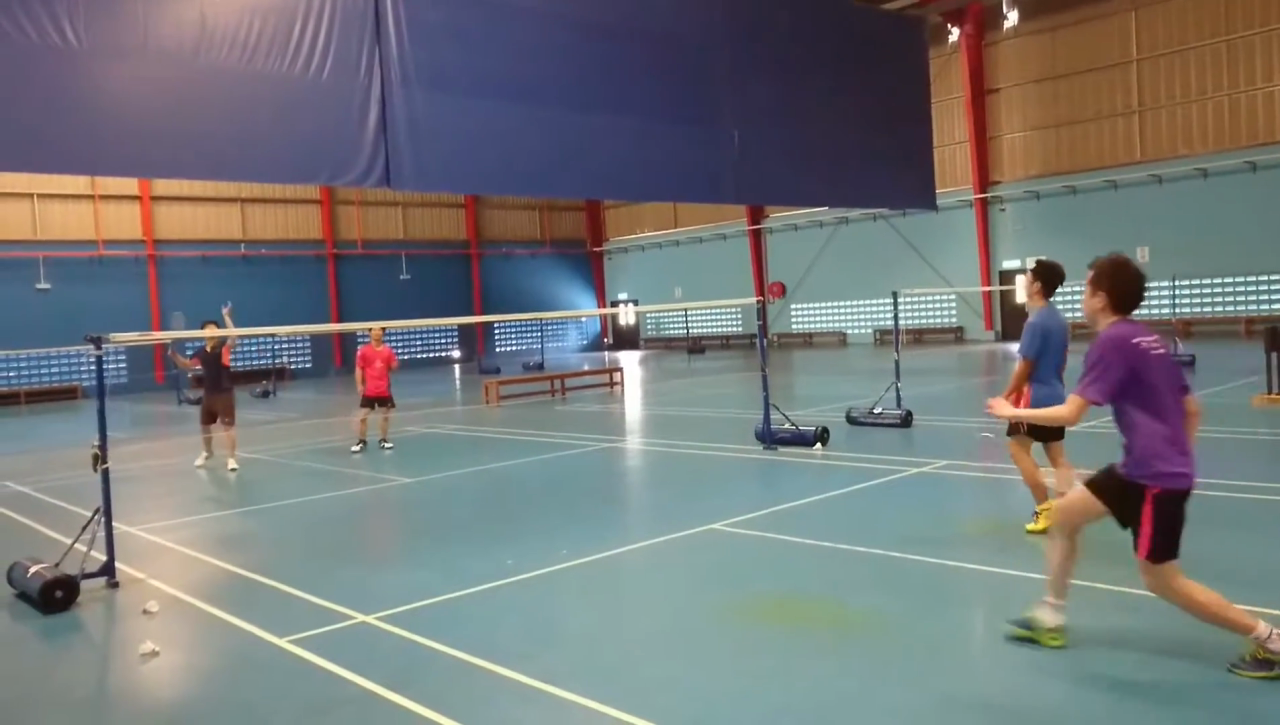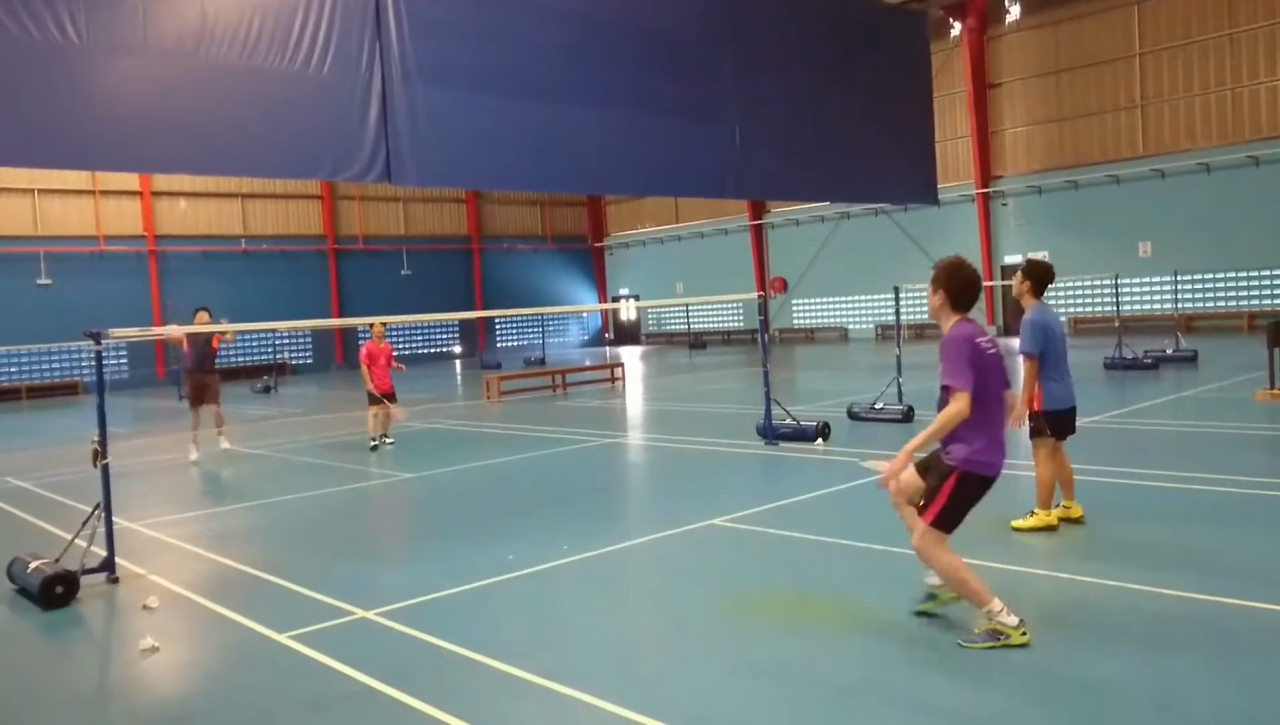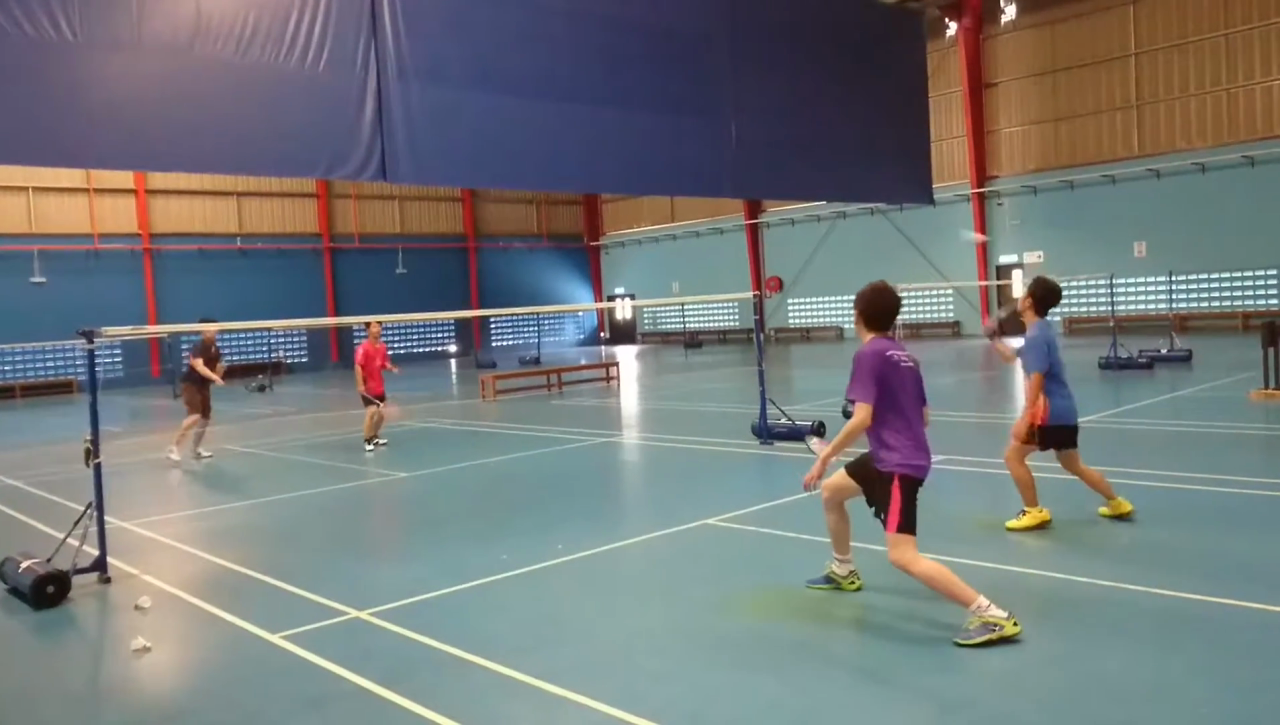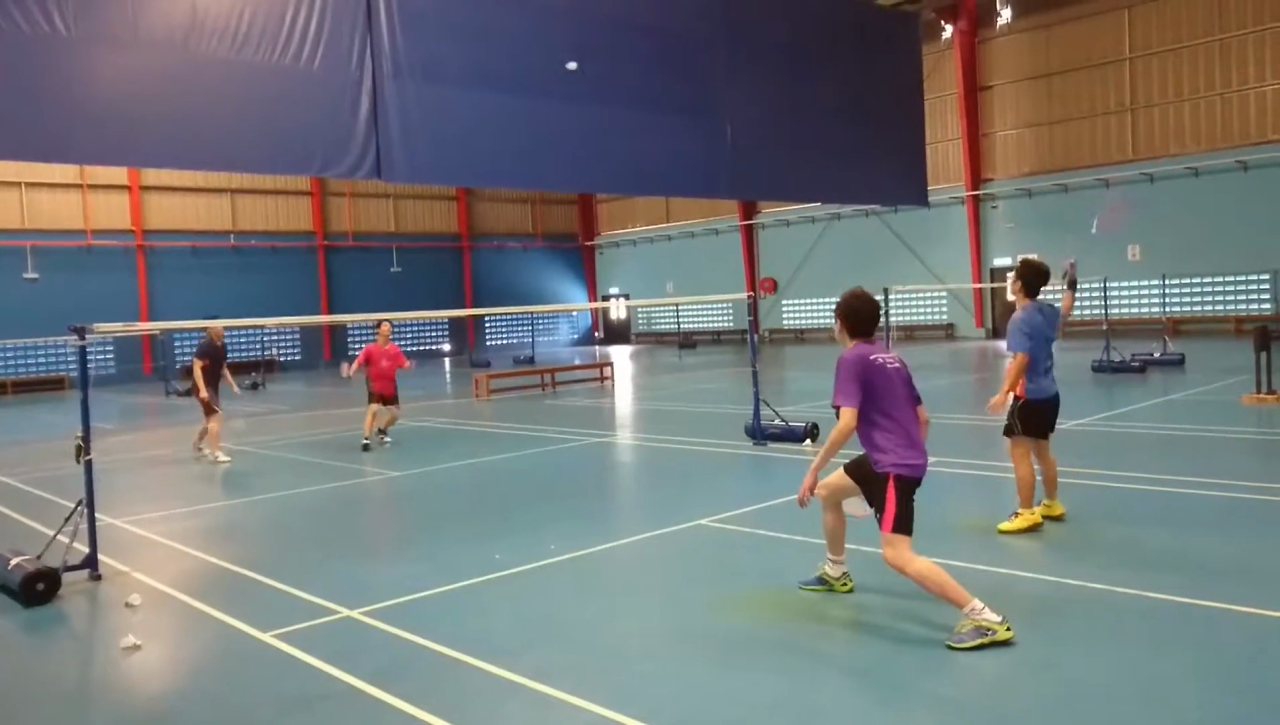
dt=0.5s
person 1, frame 1
left shoulder: (1110, 343)
right shoulder: (1148, 339)
left elbow: (1072, 413)
right elbow: (1191, 409)
left wrist: (1014, 412)
right wrist: (1179, 457)
left hip: (1158, 478)
right hip: (1135, 469)
left knee: (1161, 580)
right knee: (1061, 518)
right ankle: (1048, 620)
person 1, frame 2
left shoulder: (957, 338)
right shoulder: (980, 336)
left elbow: (959, 408)
right elbow: (1008, 403)
left wrist: (907, 452)
left hip: (968, 460)
right hip: (976, 455)
left knee: (926, 543)
right knee: (899, 492)
left ankle: (1005, 622)
right ankle: (942, 583)
person 1, frame 3
left shoulder: (868, 354)
right shoulder: (903, 355)
left elbow: (862, 418)
right elbow: (923, 417)
left wrist: (823, 458)
left hip: (898, 465)
right hip: (886, 457)
left knee: (903, 556)
right knee: (830, 492)
left ankle: (991, 615)
right ankle: (843, 571)
person 1, frame 4
left shoulder: (852, 360)
right shoulder: (891, 358)
left elbow: (847, 423)
right elbow: (923, 418)
left wrist: (813, 469)
left hip: (894, 465)
right hip: (884, 458)
left knee: (898, 555)
right knee: (827, 492)
left ankle: (985, 618)
right ankle: (836, 572)
person 2, frame 1
left shoulder: (1037, 321)
right shoulder: (1059, 318)
left elbow: (1026, 366)
left wrist: (1006, 396)
left hip: (1034, 397)
right hip: (1055, 397)
left knee: (1019, 451)
right knee: (1056, 455)
left ankle: (1046, 508)
person 2, frame 2
left shoulder: (1032, 318)
right shoulder: (1050, 314)
left elbow: (1032, 364)
left wrist: (1024, 402)
left hip: (1046, 399)
right hip: (1064, 396)
left knee: (1043, 456)
right knee: (1056, 452)
left ankle: (1043, 514)
right ankle: (1070, 506)
person 2, frame 3
left shoulder: (1037, 337)
right shoulder: (1038, 331)
left elbow: (1037, 380)
right elbow: (1016, 356)
left wrist: (1024, 419)
right wrist: (996, 341)
left hip: (1049, 414)
right hip: (1064, 413)
left knee: (1014, 456)
right knee: (1074, 465)
left ankle: (1034, 512)
right ankle: (1117, 504)
person 2, frame 4
left shoulder: (1021, 319)
right shoulder: (1047, 312)
left elbow: (1022, 360)
right elbow: (1066, 310)
left wrist: (1004, 392)
right wrist: (1071, 285)
left hip: (1029, 394)
right hip: (1049, 393)
left knee: (1020, 453)
right knee: (1043, 451)
left ankle: (1027, 513)
right ankle: (1052, 504)
